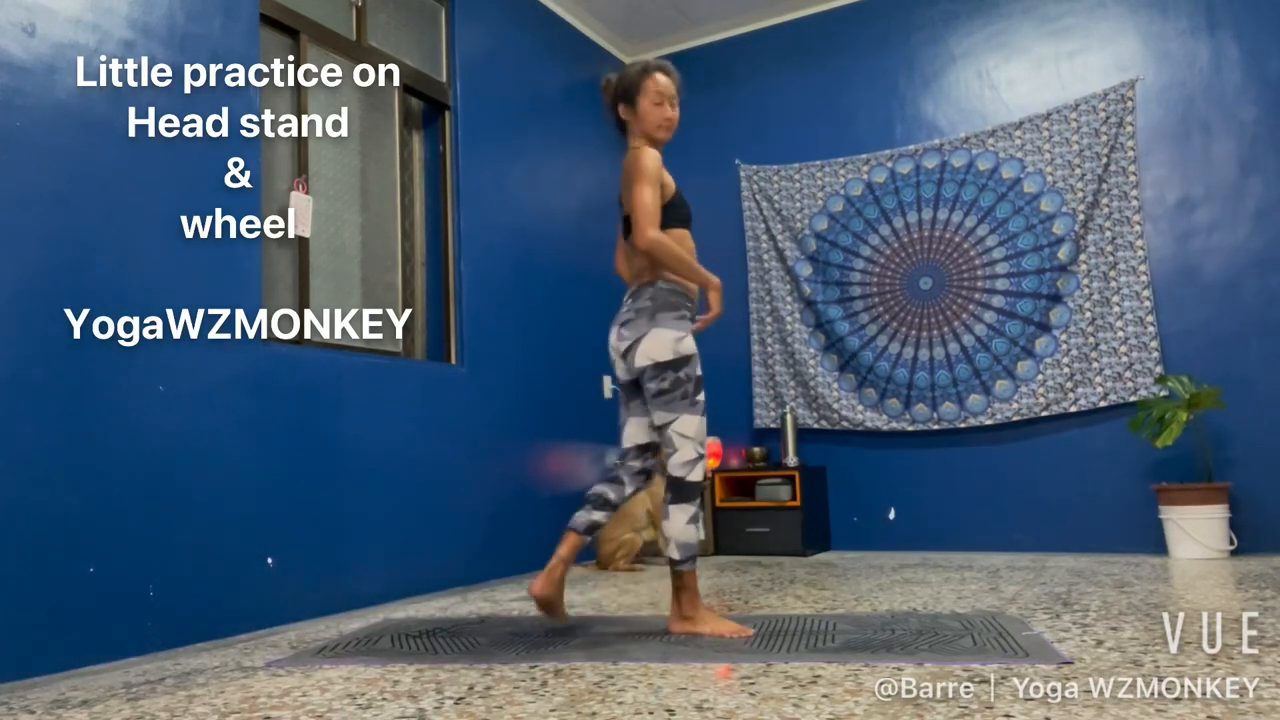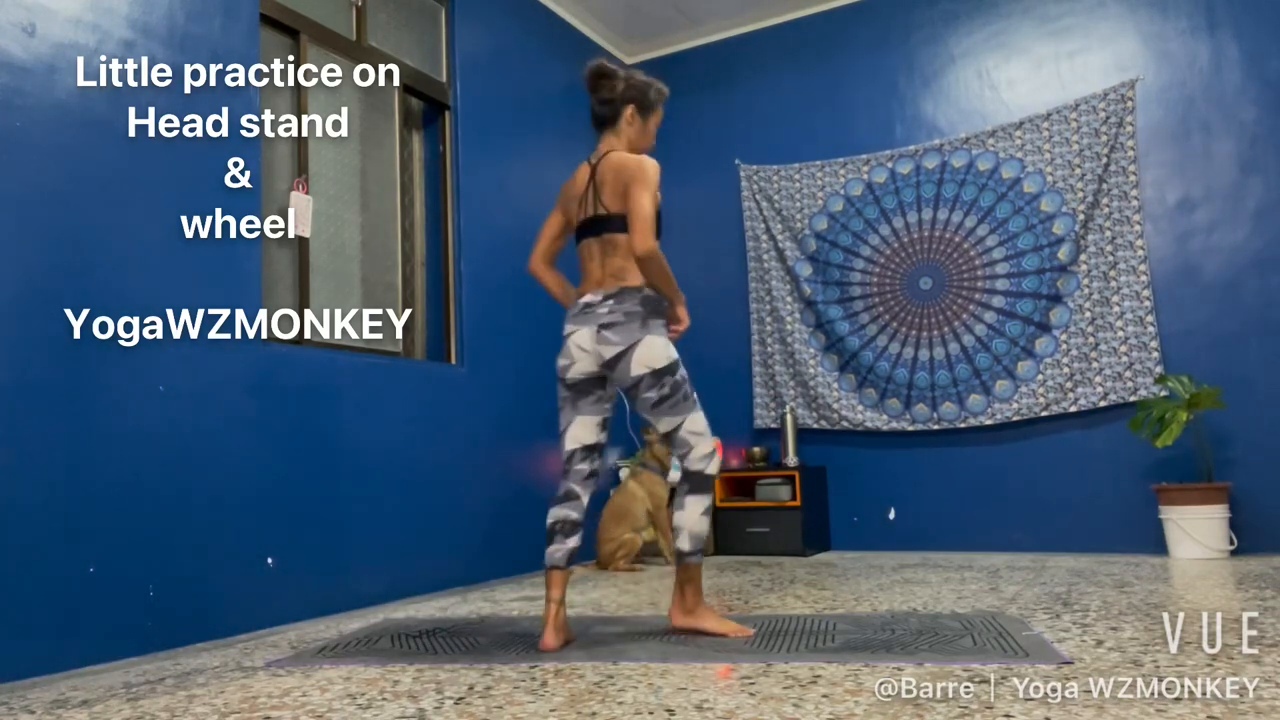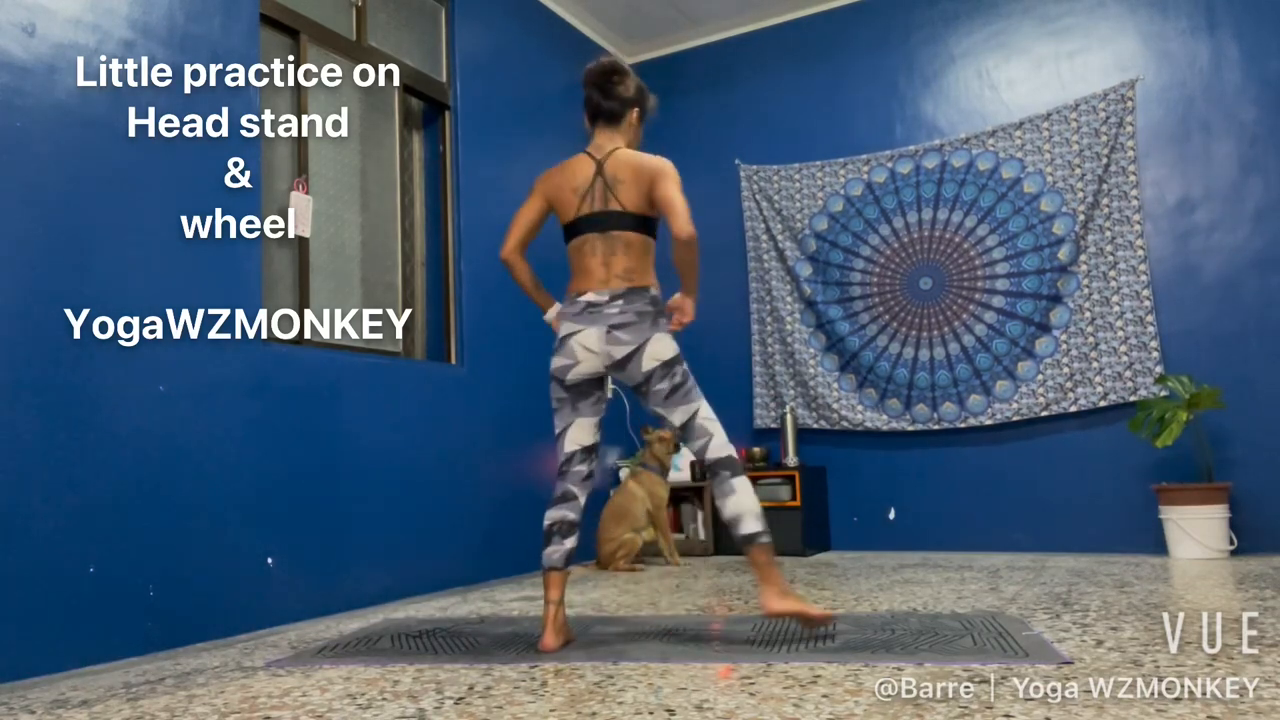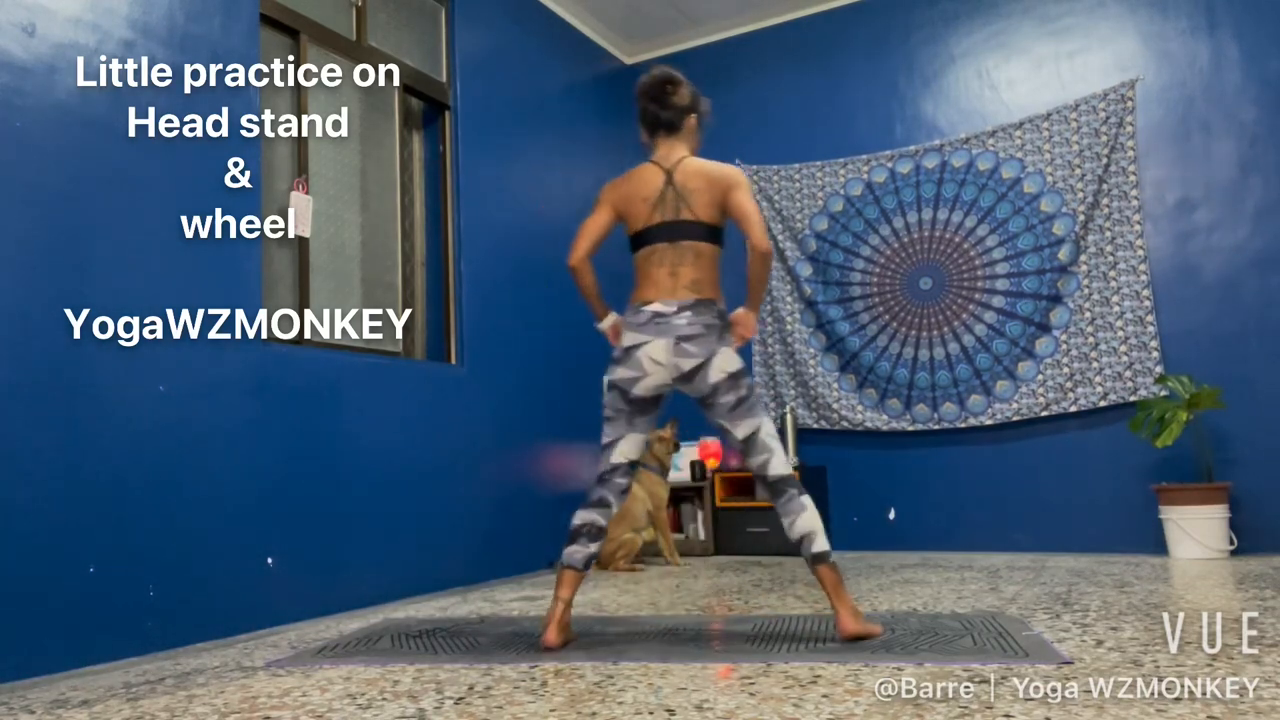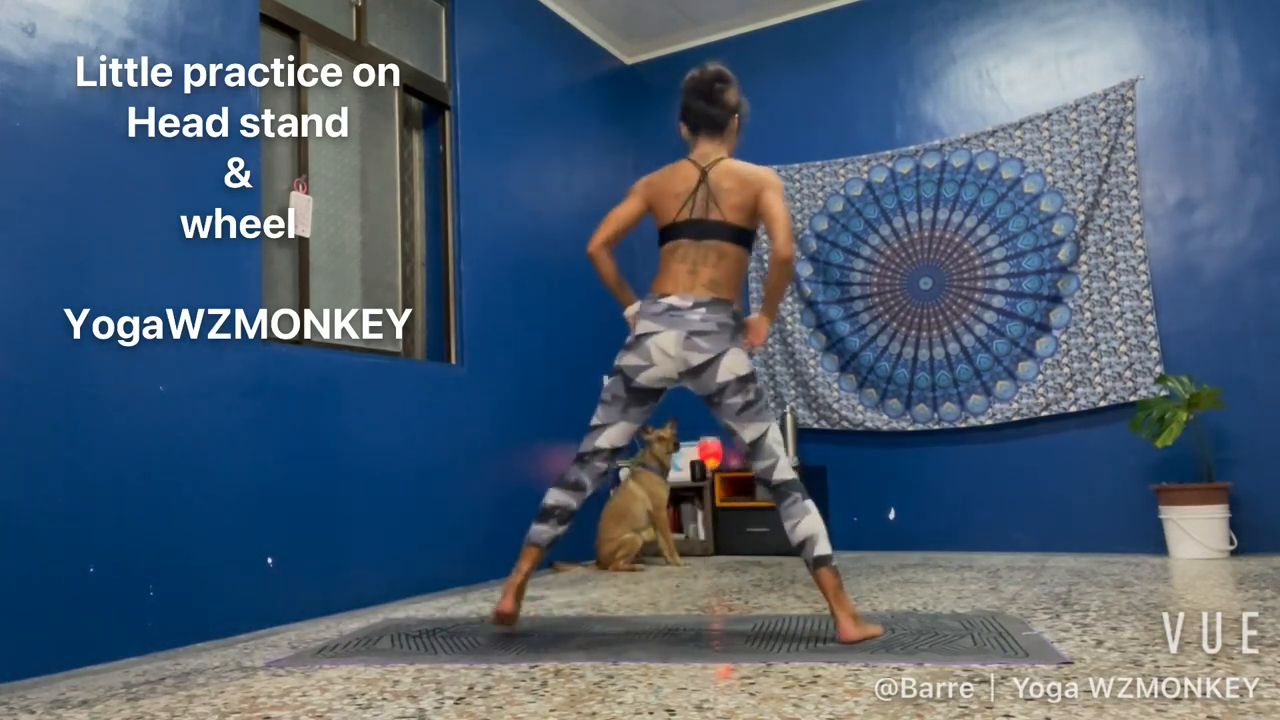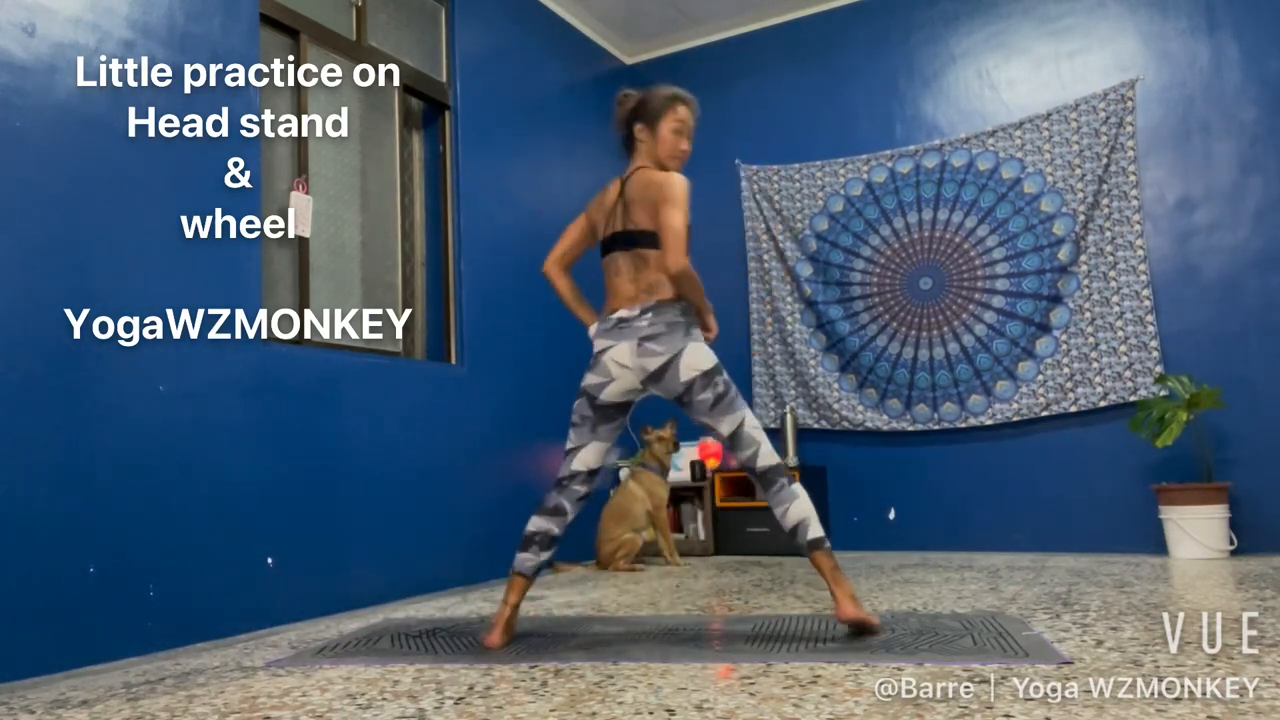
dt=0.3s
person 1, frame 1
left shoulder: (639, 166)
right shoulder: (645, 160)
right elbow: (650, 238)
right wrist: (709, 280)
left hip: (631, 321)
right hip: (658, 320)
left knee: (633, 465)
right knee: (686, 463)
left ankle: (554, 574)
right ankle: (687, 608)
person 1, frame 2
left shoulder: (575, 183)
right shoulder: (639, 168)
left elbow: (538, 262)
right elbow: (642, 247)
right wrist: (675, 299)
left hip: (581, 330)
right hip: (634, 325)
left knee: (577, 473)
right knee: (700, 456)
left ankle: (553, 619)
right ankle: (688, 602)
person 1, frame 3
left shoulder: (554, 178)
right shoulder: (653, 167)
left elbow: (509, 252)
right elbow: (684, 234)
left wrist: (550, 309)
right wrist: (688, 295)
left hip: (577, 329)
right hip: (638, 326)
left knee: (572, 475)
right knee: (718, 454)
left ankle: (552, 622)
right ankle: (773, 587)
person 1, frame 4
left shoulder: (620, 188)
right shoulder: (724, 176)
left elbow: (577, 260)
right elbow: (761, 247)
left wrist: (605, 319)
right wrist: (751, 310)
left hip: (642, 337)
right hip: (704, 336)
left knee: (610, 480)
right knee: (776, 473)
left ankle: (558, 618)
right ankle: (844, 609)
person 1, frame 5
left shoulder: (654, 182)
right shoulder: (758, 179)
left elbow: (597, 246)
right elbow: (783, 253)
left wrist: (631, 308)
right wrist: (766, 315)
left hip: (656, 332)
right hip: (716, 336)
left knee: (590, 461)
right knee: (782, 476)
left ankle: (513, 590)
right ankle: (844, 616)
person 1, frame 6
left shoulder: (602, 200)
right shoulder: (670, 185)
left elbow: (554, 267)
right elbow: (675, 264)
right wrist: (706, 313)
left hip: (613, 346)
right hip: (669, 338)
left knee: (569, 484)
right knee: (767, 464)
left ankle: (503, 619)
right ankle: (843, 594)
